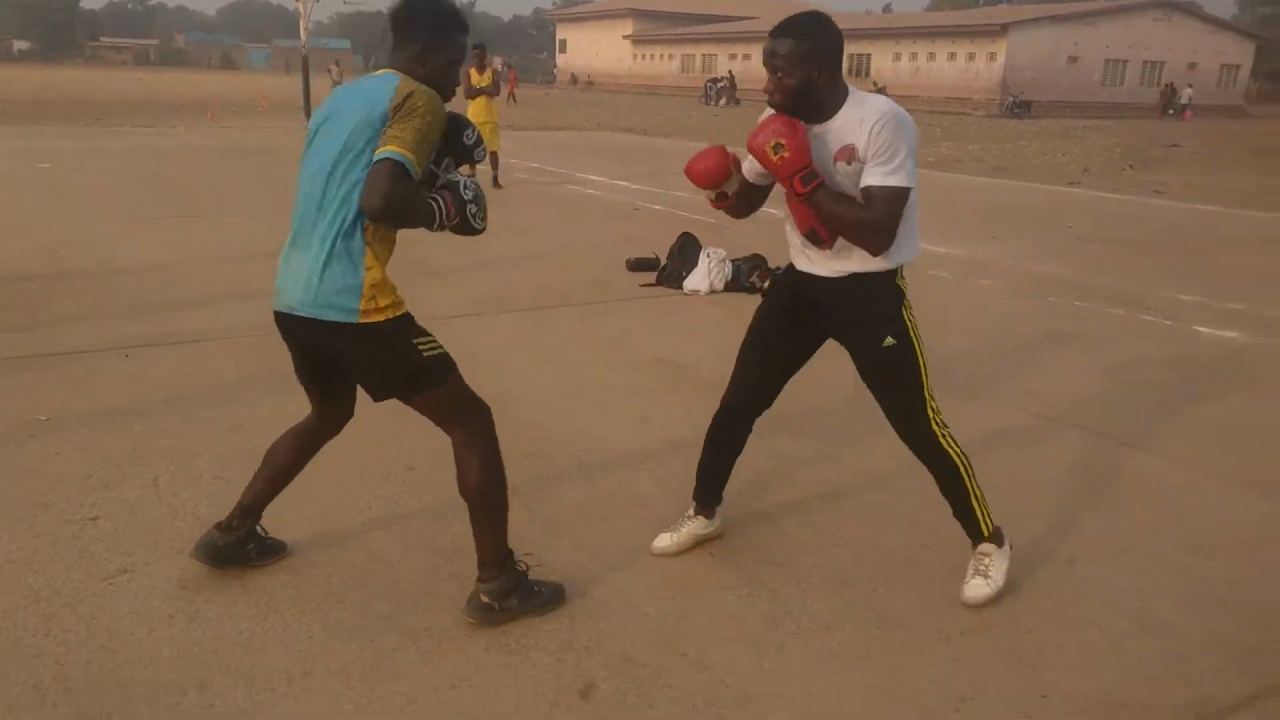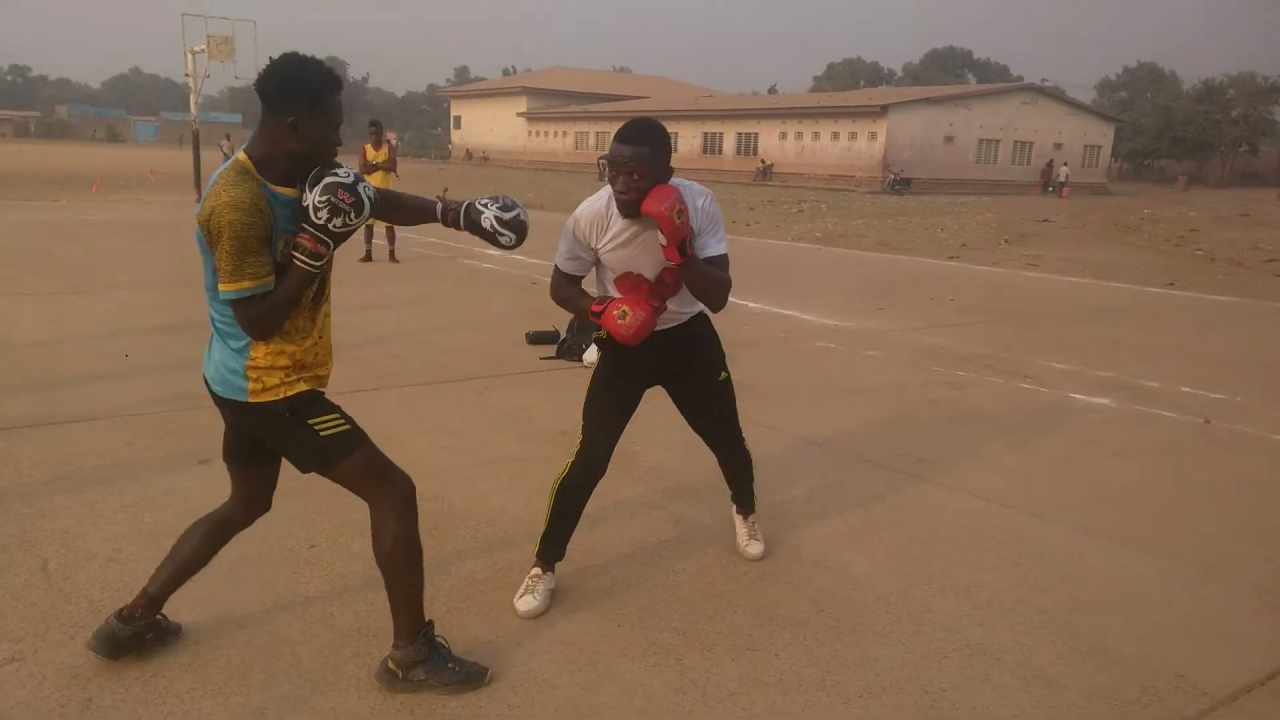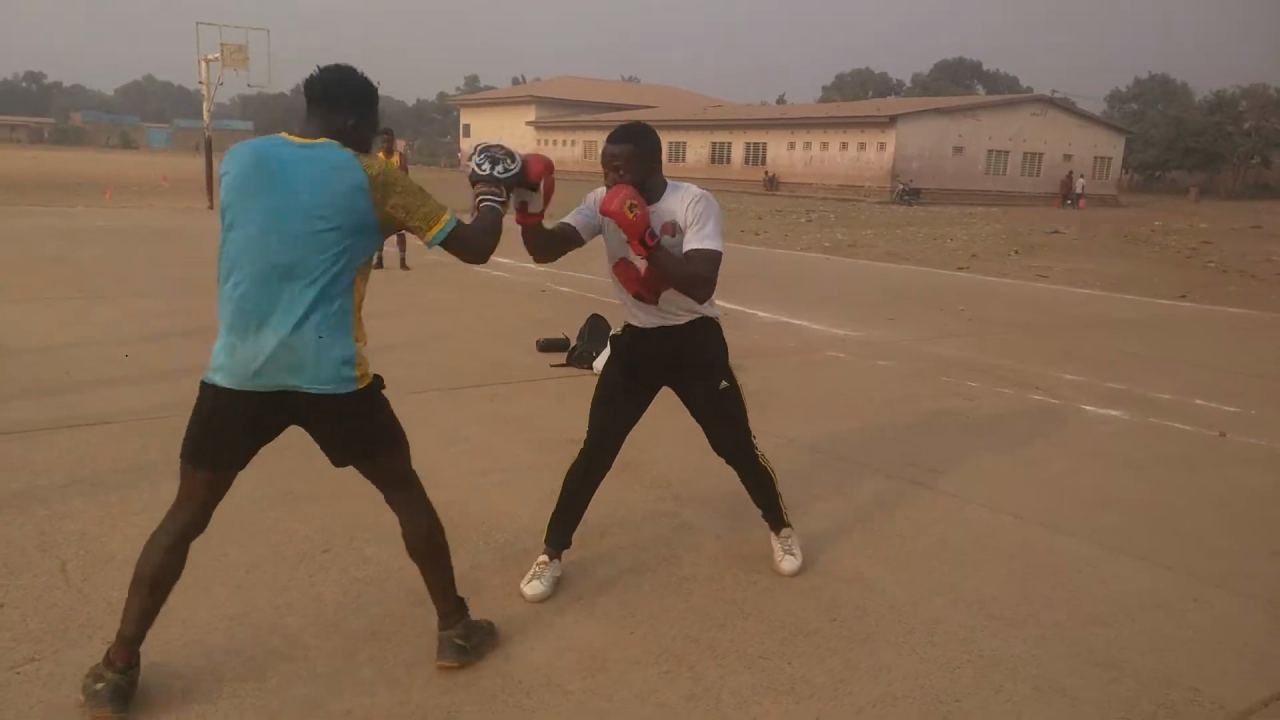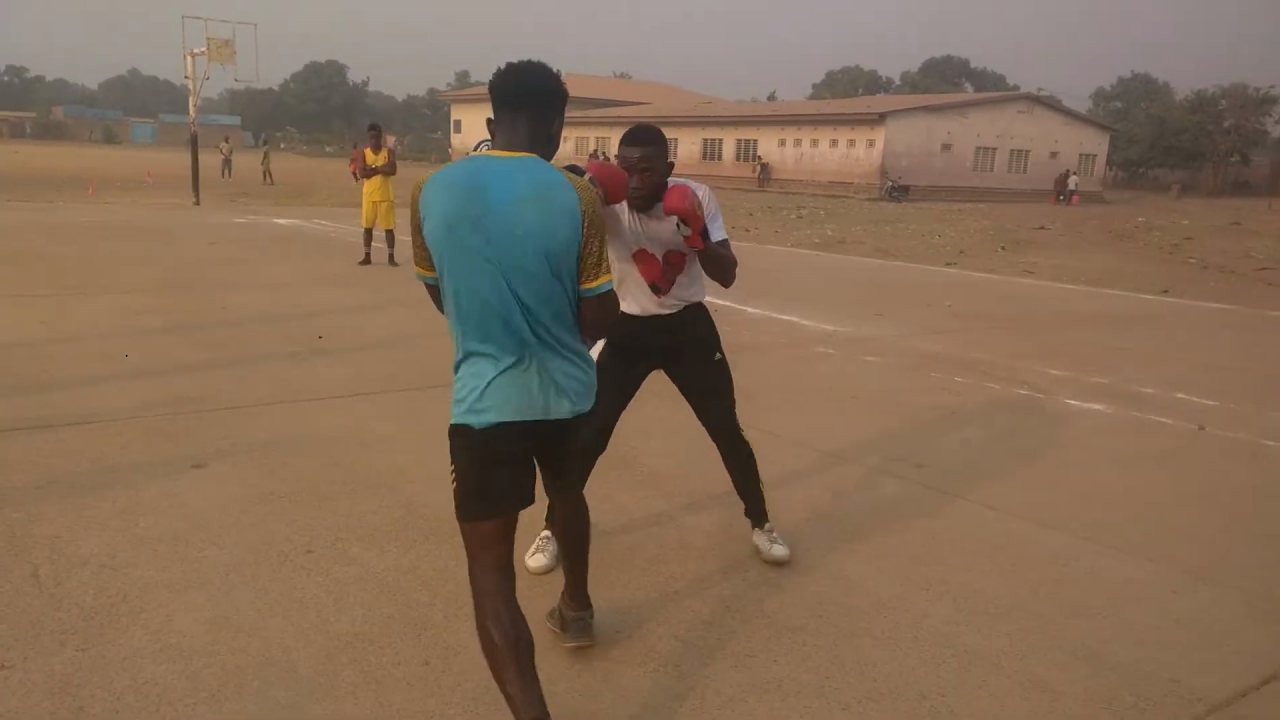
dt=0.7s
person 1, frame 1
left shoulder: (341, 97)
right shoulder: (418, 101)
right elbow: (377, 202)
left wrist: (431, 172)
right wrist: (444, 205)
left hip: (295, 302)
right hip: (354, 308)
left knee: (329, 415)
right knee: (471, 422)
left ankle: (232, 531)
right ankle: (496, 583)
person 1, frame 2
left shoulder: (307, 171)
right shoulder: (236, 201)
left elbow: (380, 201)
right elbow: (259, 323)
left wrist: (461, 212)
right wrist: (317, 241)
left hip: (256, 383)
right hip: (267, 386)
left knee: (243, 505)
right knee: (392, 489)
left ankle: (133, 620)
right ankle: (411, 651)
person 1, frame 3
left shoulder: (237, 159)
right shoulder: (369, 179)
right elbow: (474, 246)
right wrist: (491, 196)
left hip: (236, 374)
right hip: (329, 377)
left knee: (187, 516)
right knee: (405, 490)
left ankle: (118, 667)
right ankle: (455, 627)
person 1, frame 4
left shoulder: (431, 191)
right shoulder: (575, 197)
right elbow: (601, 319)
left hip: (485, 403)
right hip: (566, 392)
left knee: (489, 573)
right knee: (564, 487)
right ankle: (576, 607)
person 2, frame 1
left shoulder: (884, 121)
right shoulder: (778, 124)
left elbow: (877, 236)
right elbow: (744, 202)
left wrist: (802, 174)
right wrist: (721, 186)
left hip: (871, 292)
right hip: (800, 286)
left knee: (918, 425)
right knee: (739, 403)
left ankle: (988, 545)
right ankle: (703, 515)
person 2, frame 2
left shoulder: (699, 203)
right shoulder: (590, 215)
left elbow: (718, 299)
right elbow: (562, 286)
left wrist: (681, 247)
right wrist: (602, 306)
left hip: (689, 339)
right hip: (624, 343)
left knee: (728, 439)
right knee: (590, 457)
left ankle: (745, 514)
right ankle: (543, 567)
person 2, frame 3
left shoulder: (696, 204)
right shoulder: (603, 200)
left elbow: (700, 287)
right elbow: (544, 251)
left wrist: (645, 236)
right wrist: (526, 215)
left hip: (695, 341)
right hip: (636, 342)
left knee: (737, 446)
right knee: (595, 450)
left ankle: (781, 530)
right ankle: (552, 553)
person 2, frame 4
left shoulder: (697, 197)
right shoulder: (610, 202)
left elbow: (726, 275)
left wrist: (695, 230)
left hip: (689, 326)
right hip: (630, 328)
left knee: (726, 428)
right knee: (591, 430)
left ankle: (761, 524)
right ankle: (553, 529)
